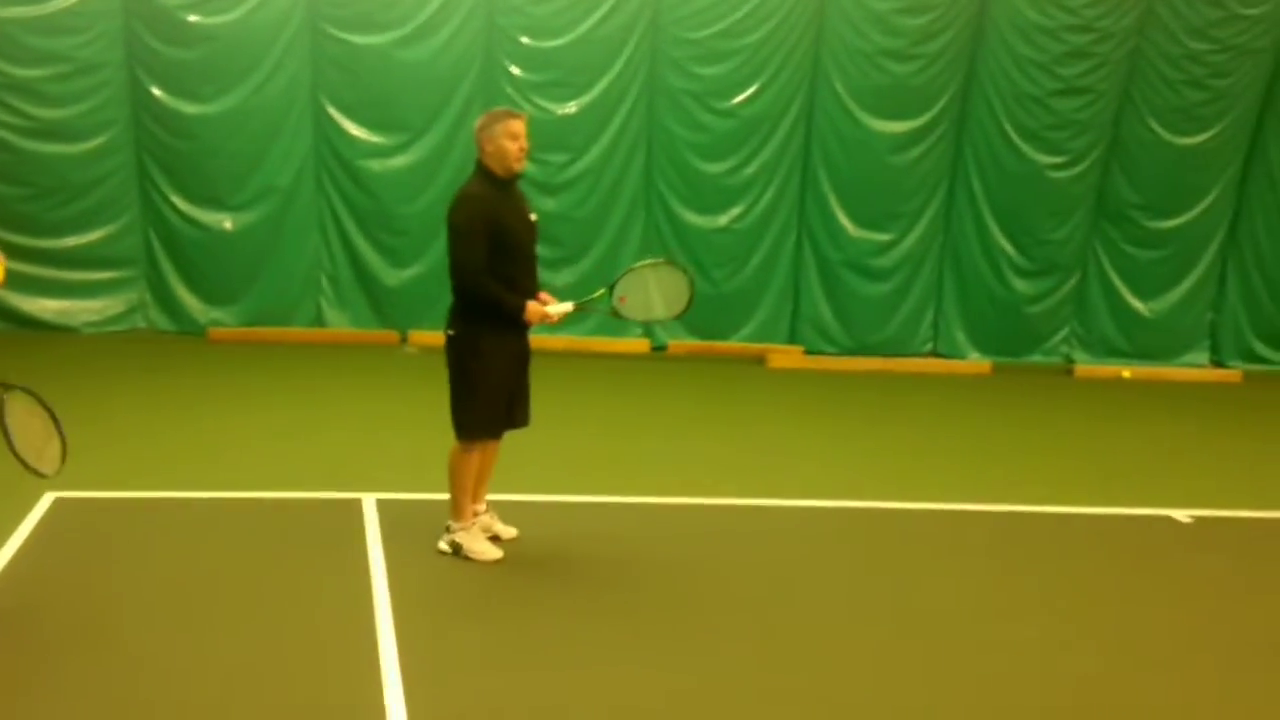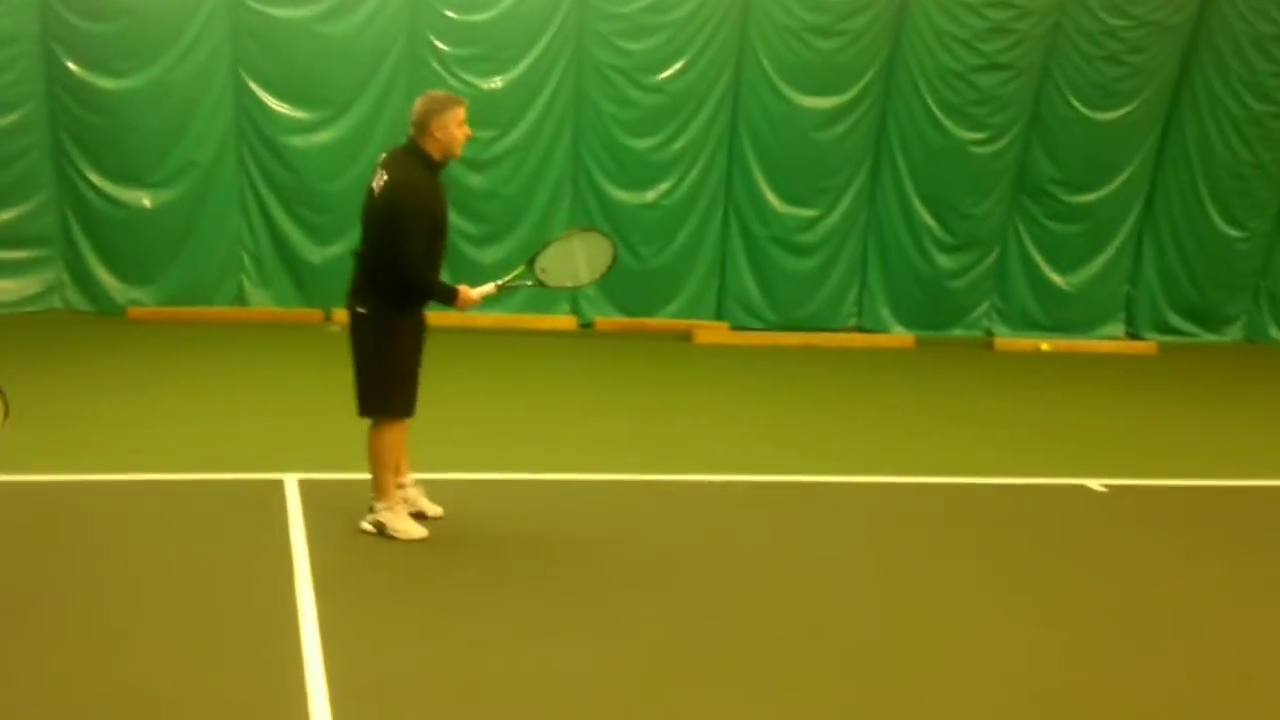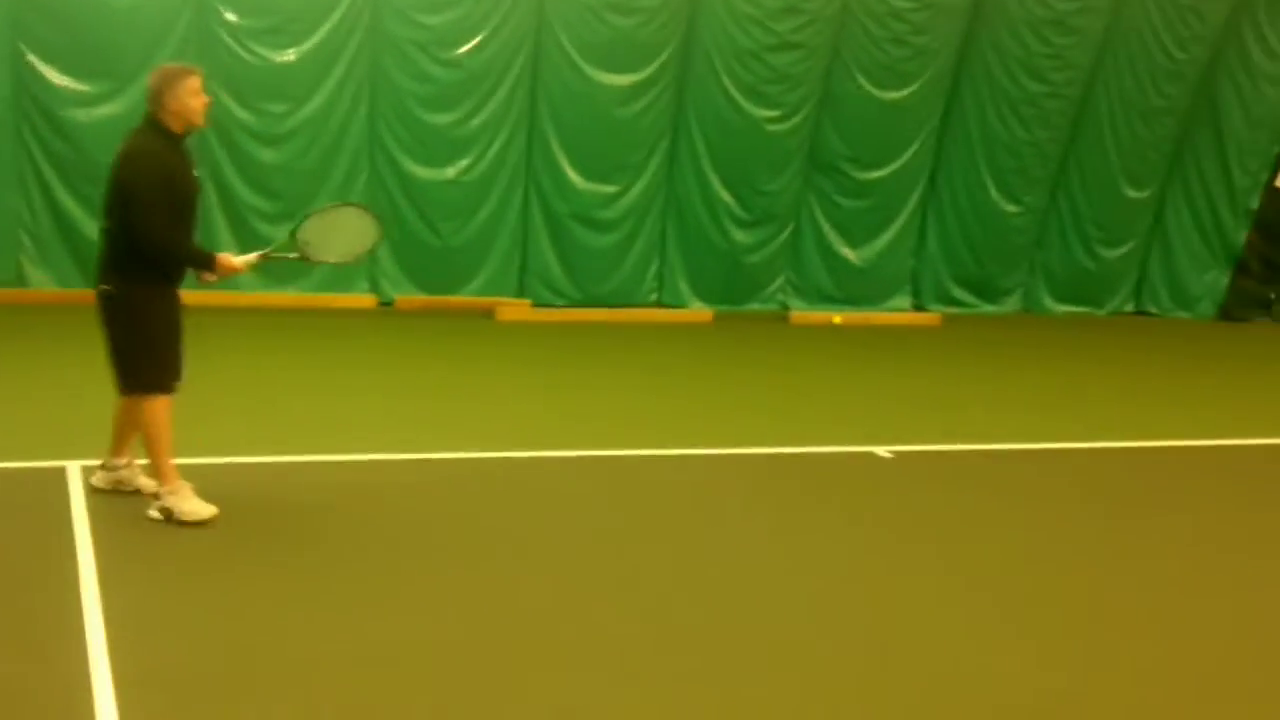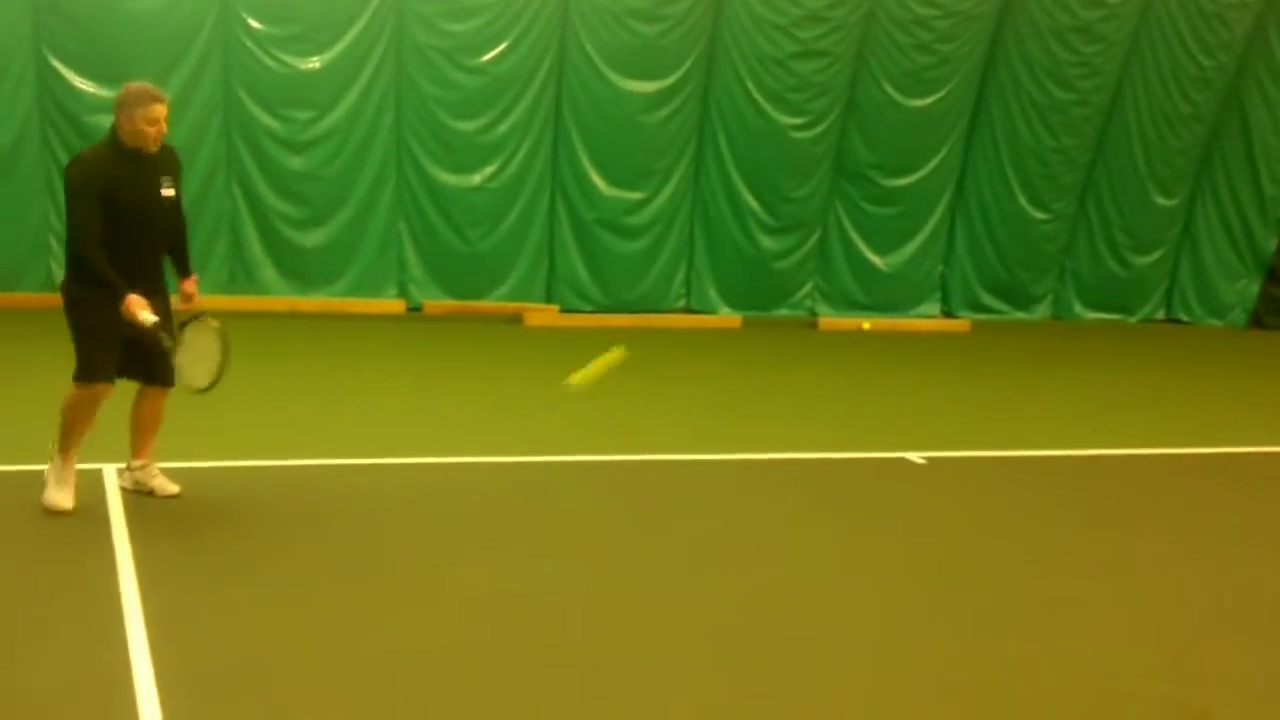
dt=0.7s
person 1, frame 1
left shoulder: (513, 194)
right shoulder: (473, 201)
right elbow: (468, 278)
left wrist: (536, 295)
right wrist: (519, 307)
left hip: (509, 333)
right hip: (478, 335)
left knee: (494, 428)
right knee: (473, 432)
left ankle: (477, 510)
right ankle: (458, 528)
person 1, frame 2
left shoulder: (404, 162)
right shoulder: (412, 186)
right elbow: (408, 266)
left wrist: (440, 292)
right wrist: (451, 295)
left hip: (395, 303)
right hip: (384, 308)
left knee: (399, 403)
right knee: (389, 408)
left ankle: (401, 485)
right ankle: (383, 508)
person 1, frame 3
left shoulder: (172, 147)
right shoulder: (144, 155)
right elbow: (152, 237)
left wrist: (198, 261)
right wrist: (210, 262)
left hip: (158, 284)
right hip: (131, 287)
left knee: (144, 382)
right knee: (154, 386)
left ankle: (116, 463)
right ankle: (171, 492)
person 1, frame 4
left shoulder: (166, 160)
right shoulder: (88, 168)
left elbow: (174, 222)
right elbow: (83, 245)
left wrist: (186, 273)
right wrist: (121, 294)
left hip: (148, 291)
right hip: (95, 292)
left knee: (158, 381)
right knee: (94, 383)
left ankle: (139, 467)
right ankle: (63, 461)
